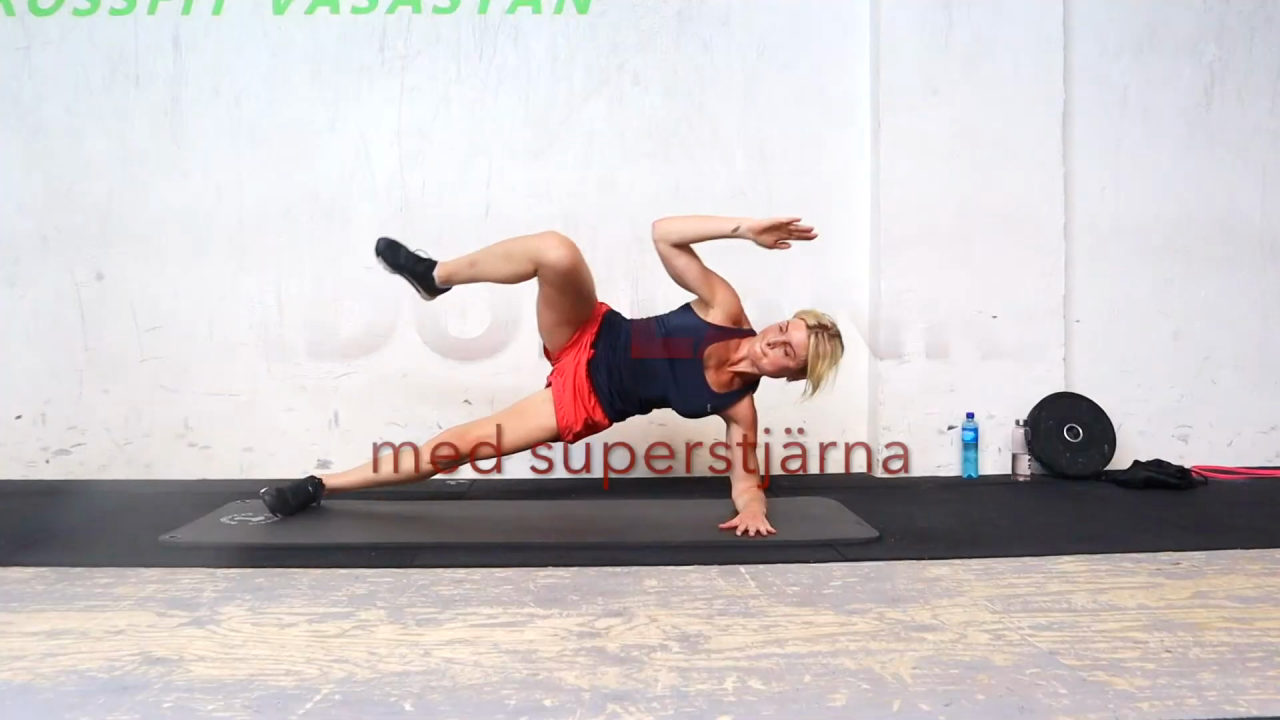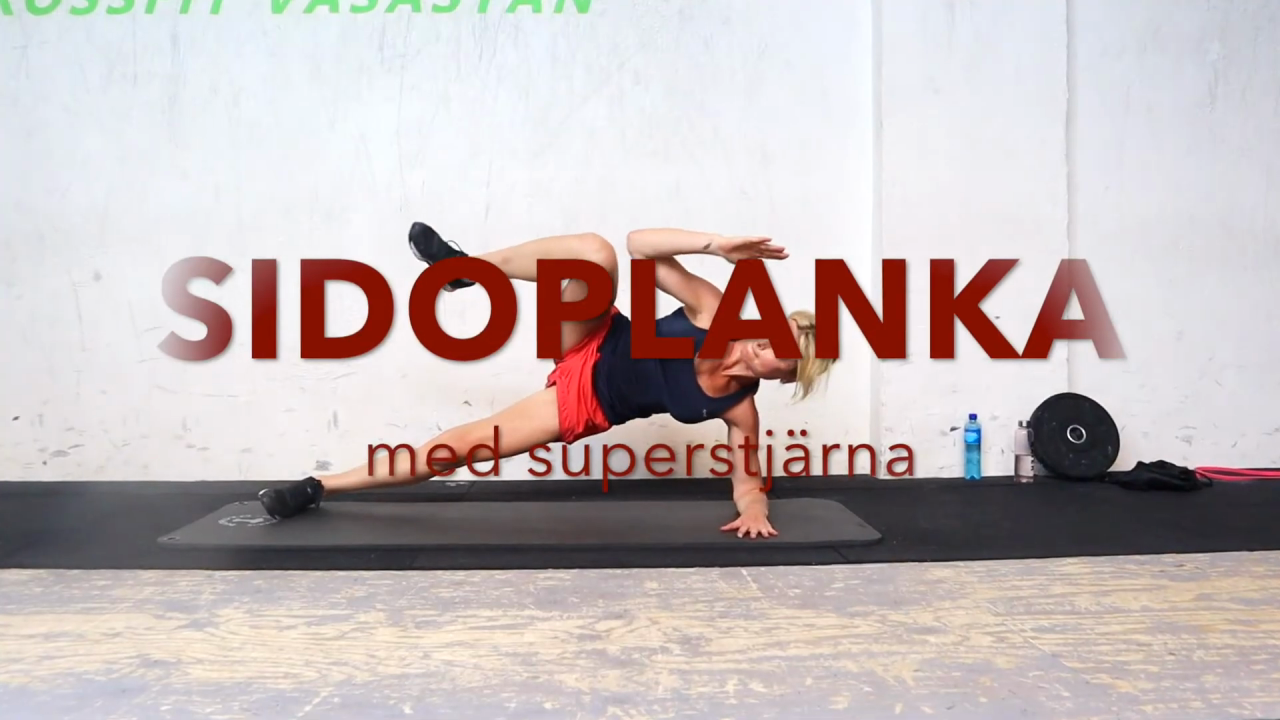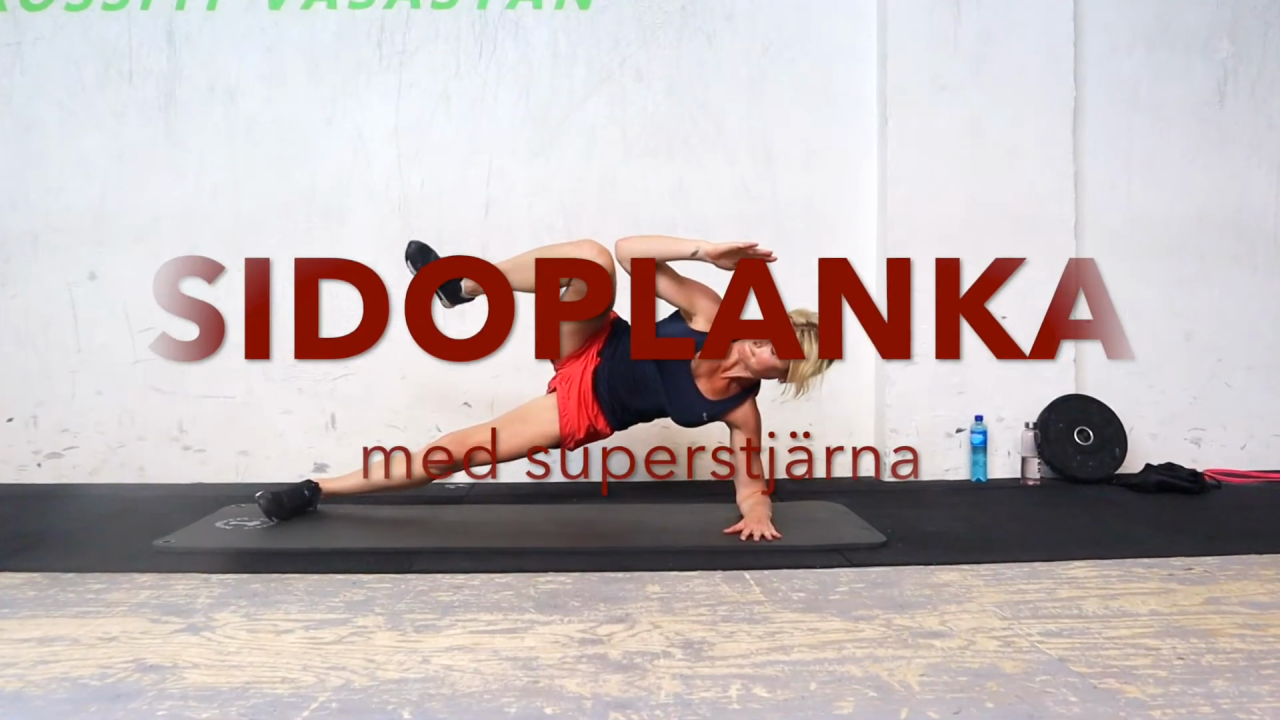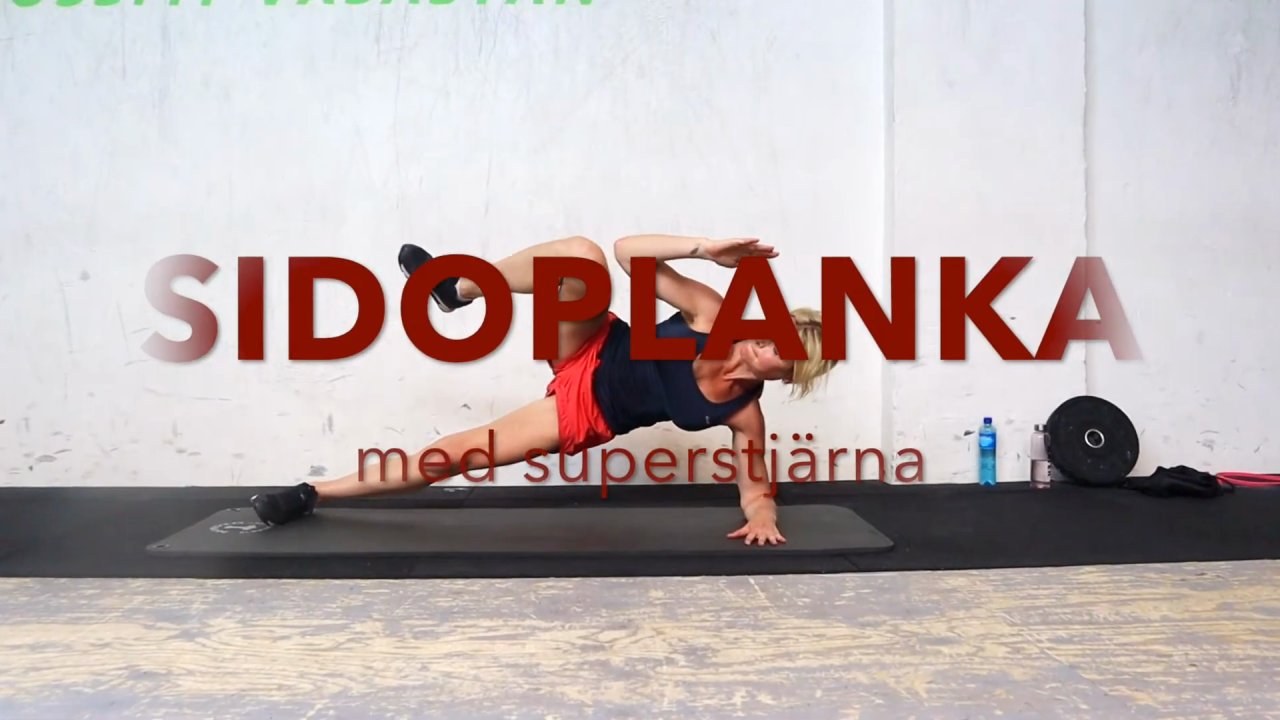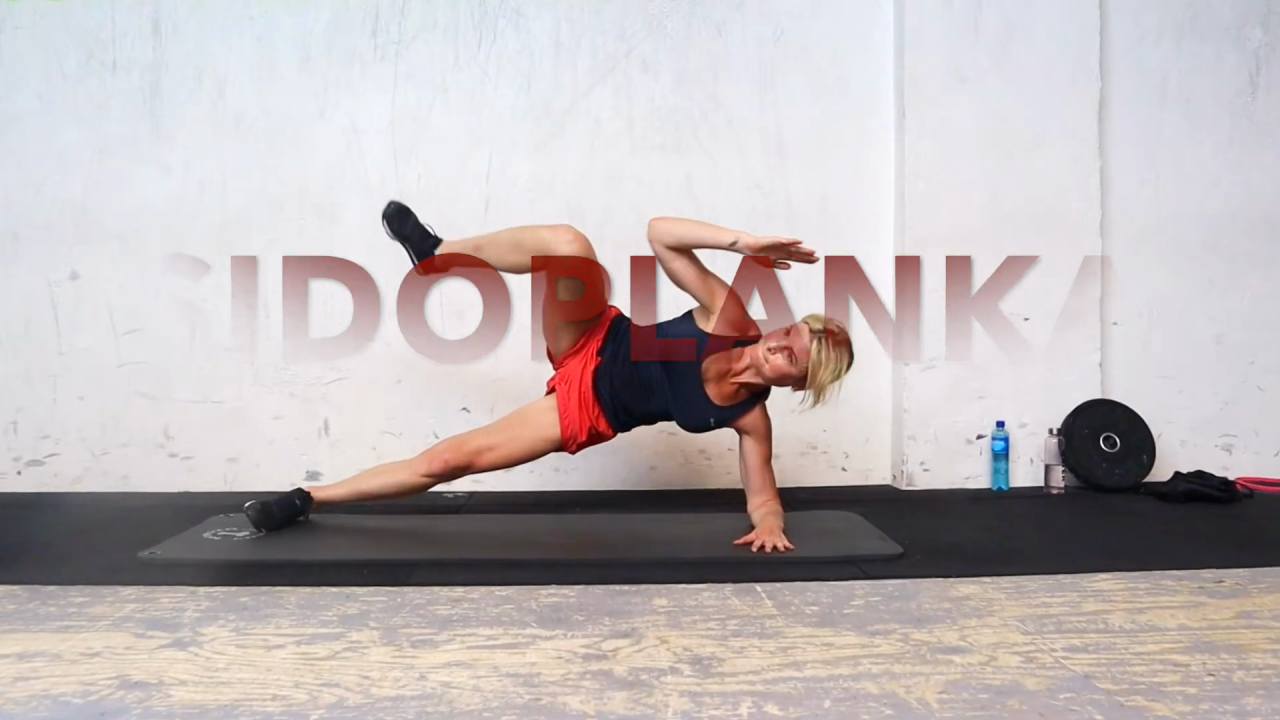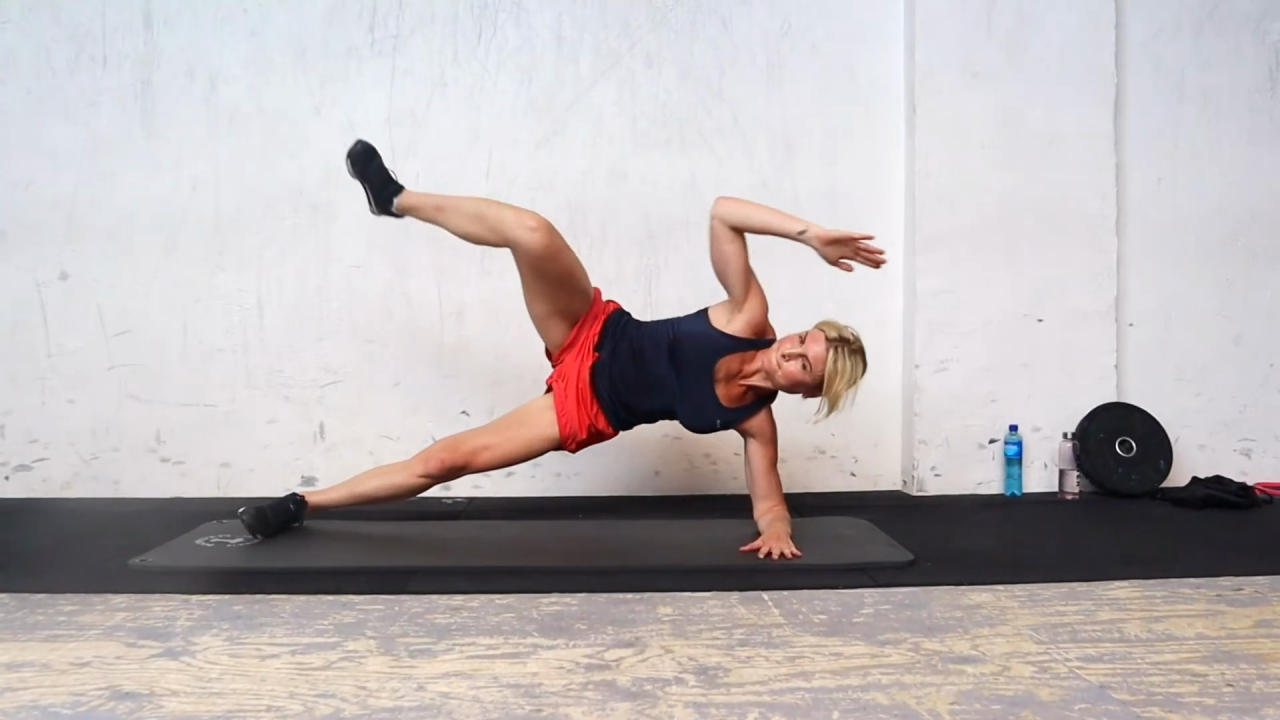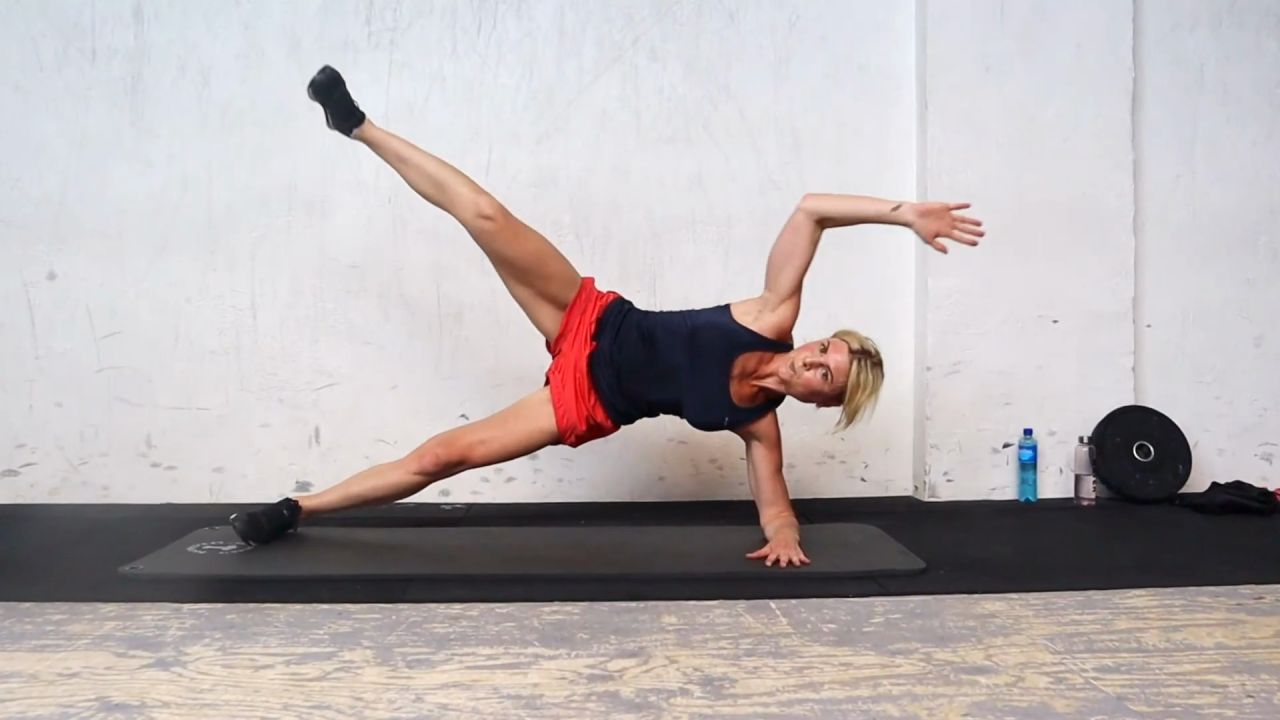
dt=0.7s
person 1, frame 1
left shoulder: (739, 407)
right shoulder: (725, 310)
left elbow: (746, 477)
right elbow: (664, 234)
left wrist: (753, 511)
right wrist: (745, 228)
left hip: (587, 405)
right hip: (590, 344)
left knee: (461, 445)
right knee: (555, 252)
left ankle: (320, 487)
right ankle: (435, 275)
person 1, frame 2
left shoulder: (738, 409)
right shoulder: (715, 310)
left elbow: (748, 479)
right elbow: (639, 243)
left wrist: (754, 512)
right wrist: (718, 244)
left hip: (586, 409)
right hip: (590, 354)
left knee: (460, 445)
right knee: (597, 252)
left ankle: (317, 488)
right ankle: (465, 267)
person 1, frame 3
left shoulder: (741, 412)
right shoulder: (710, 312)
left elbow: (751, 483)
right elbow: (627, 250)
left wrist: (757, 515)
right wrist: (706, 251)
left hip: (588, 414)
right hip: (589, 360)
left knee: (458, 450)
right knee: (592, 259)
left ankle: (318, 490)
right ankle: (463, 285)
person 1, frame 4
left shoulder: (744, 415)
right shoulder: (713, 314)
left elbow: (757, 487)
right elbow: (627, 250)
left wrist: (763, 520)
right wrist: (705, 248)
left hip: (587, 418)
right hip: (590, 362)
left knee: (454, 455)
right knee: (582, 254)
left ankle: (314, 493)
right ankle: (460, 287)
person 1, frame 5
left shoulder: (750, 417)
right shoulder: (729, 316)
left elbow: (762, 495)
right elbow: (658, 234)
left wrist: (769, 528)
right wrist: (744, 242)
left hip: (588, 415)
right hip: (592, 352)
left knee: (450, 458)
right knee: (569, 247)
left ankle: (308, 498)
right ankle: (439, 251)
person 1, frame 6
left shoulder: (756, 421)
right shoulder: (751, 319)
left elbow: (769, 497)
right elbow: (723, 212)
left wrist: (777, 533)
right wrist: (810, 233)
left hip: (590, 413)
right hip: (594, 341)
left knee: (447, 459)
right knee: (532, 230)
left ankle: (302, 503)
right ankle: (394, 196)
person 1, frame 7
left shoulder: (759, 424)
right shoulder: (774, 319)
left elbow: (775, 505)
right elbow: (810, 209)
left wrist: (783, 540)
right wrist: (902, 212)
left hip: (589, 402)
right hip: (592, 328)
left knee: (442, 457)
right knee: (482, 214)
left ankle: (297, 510)
right ankle: (357, 125)
